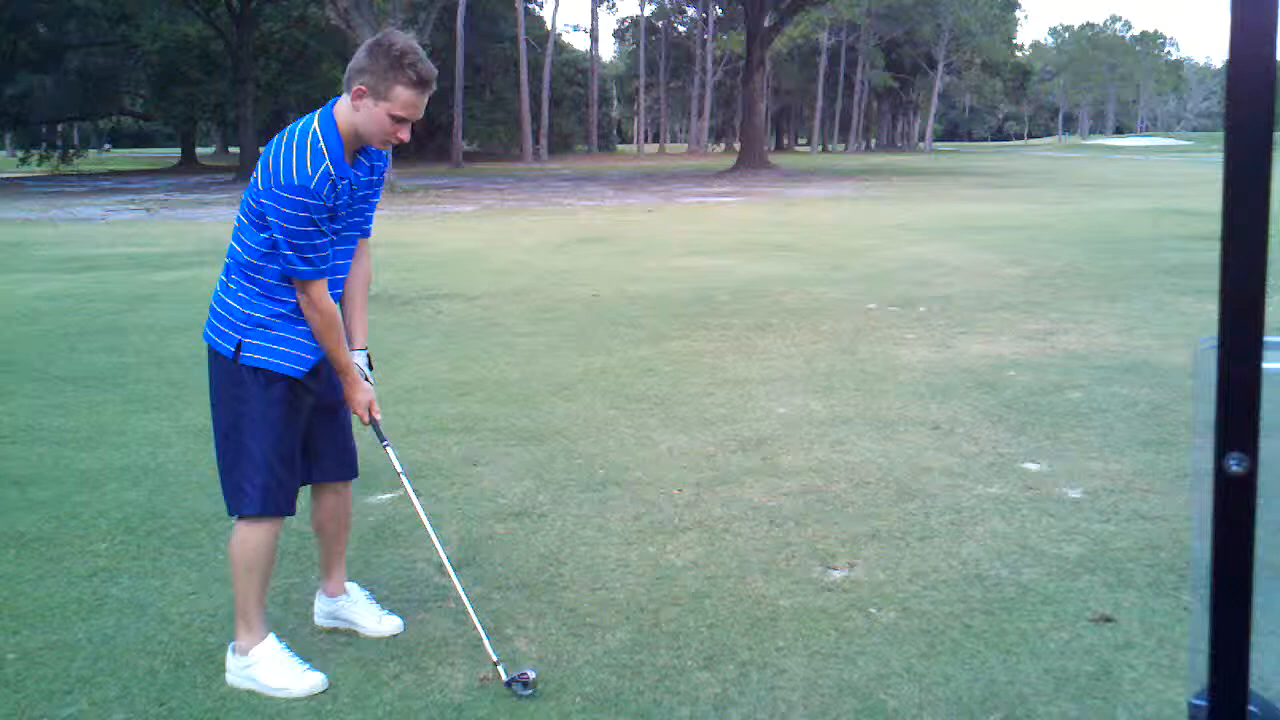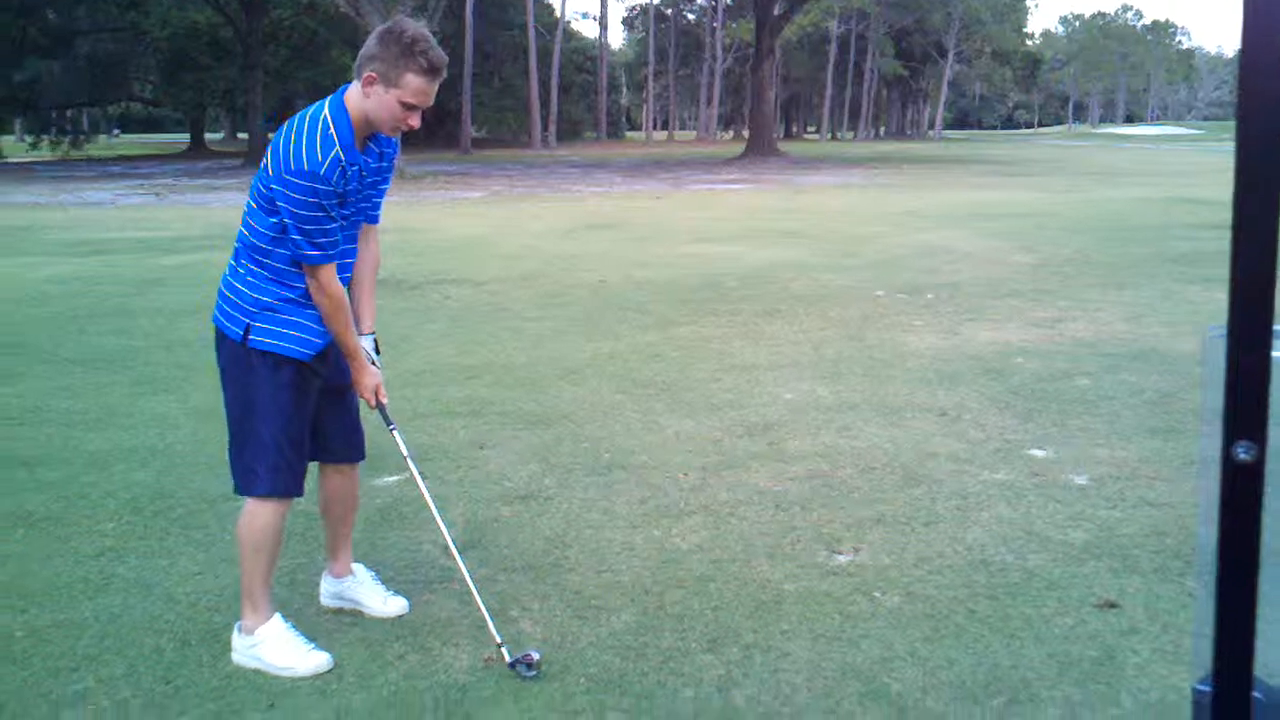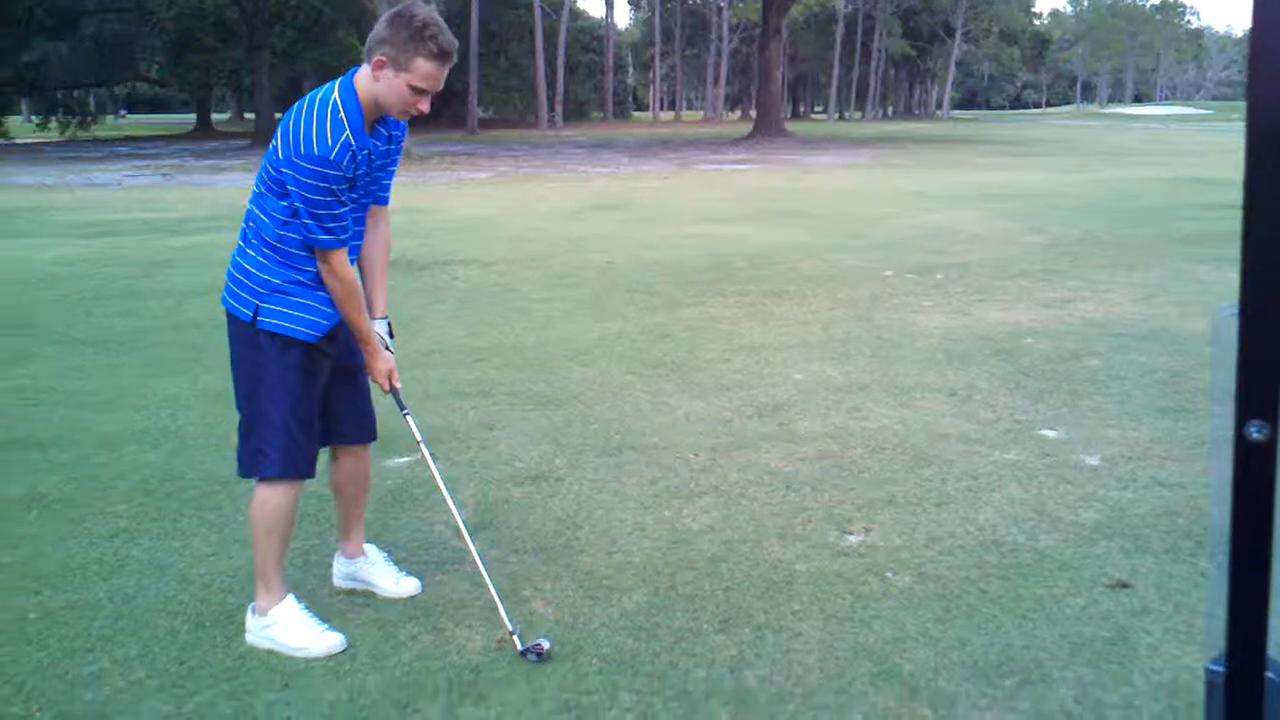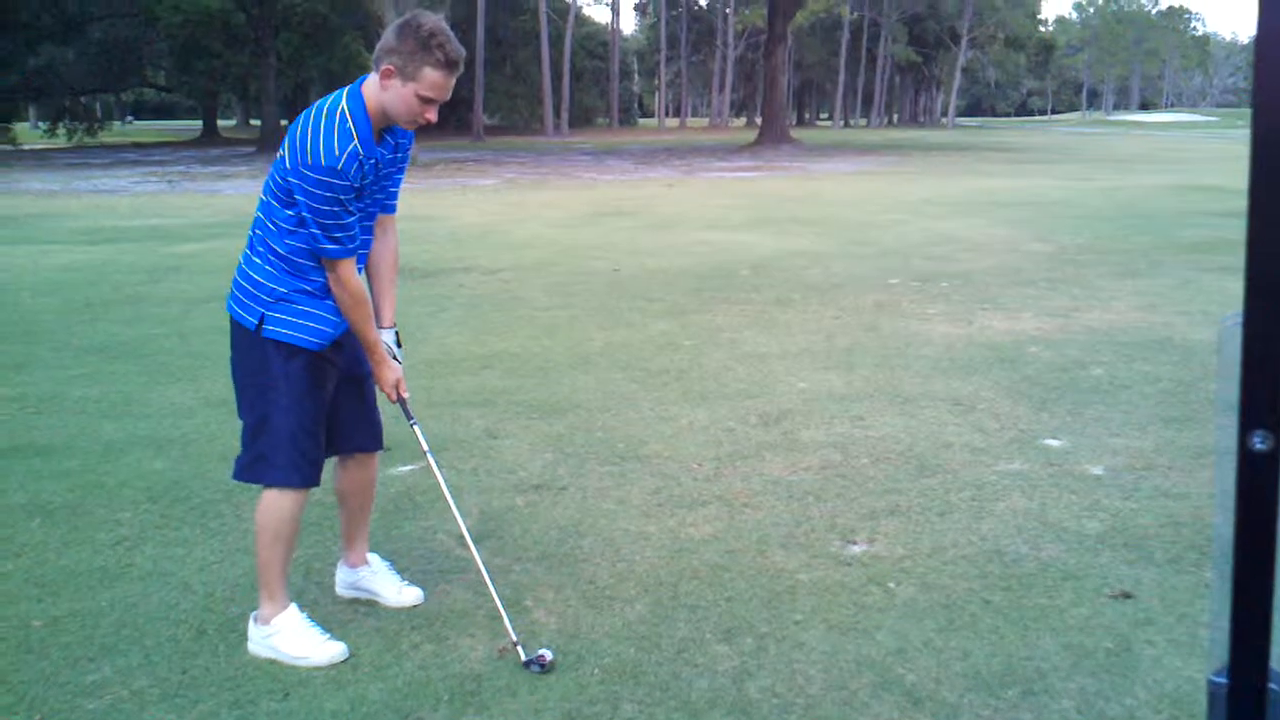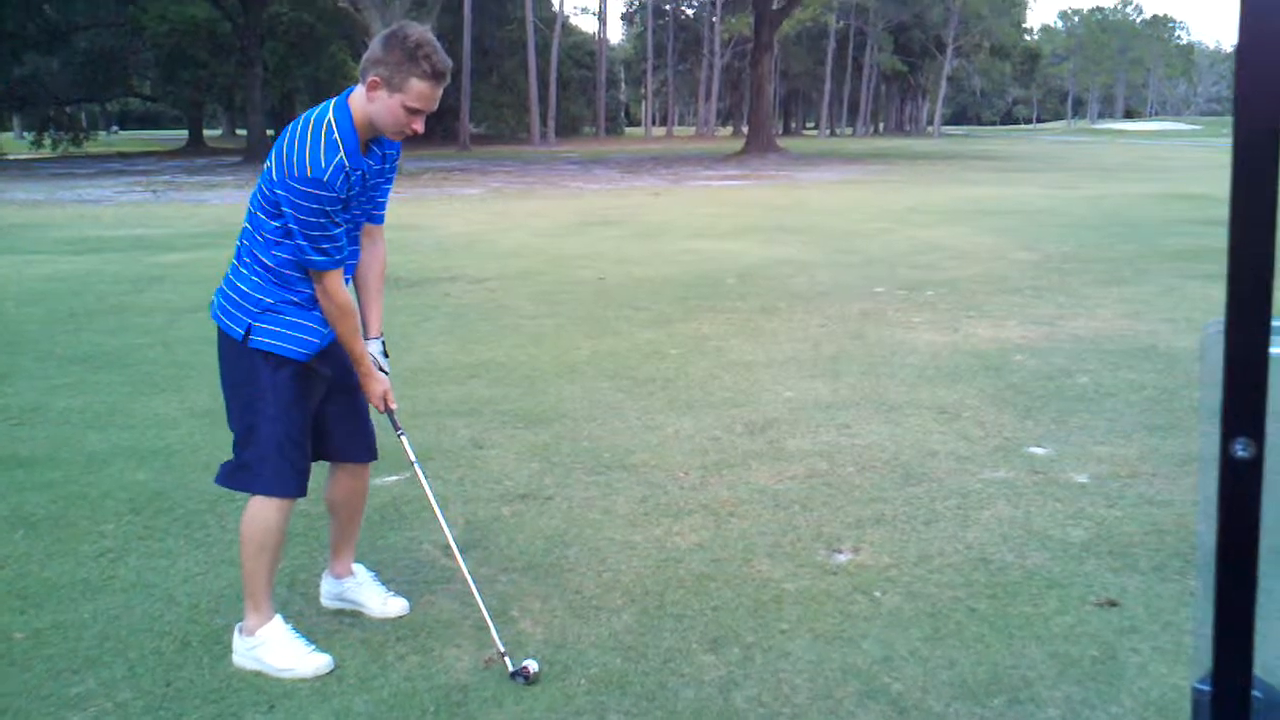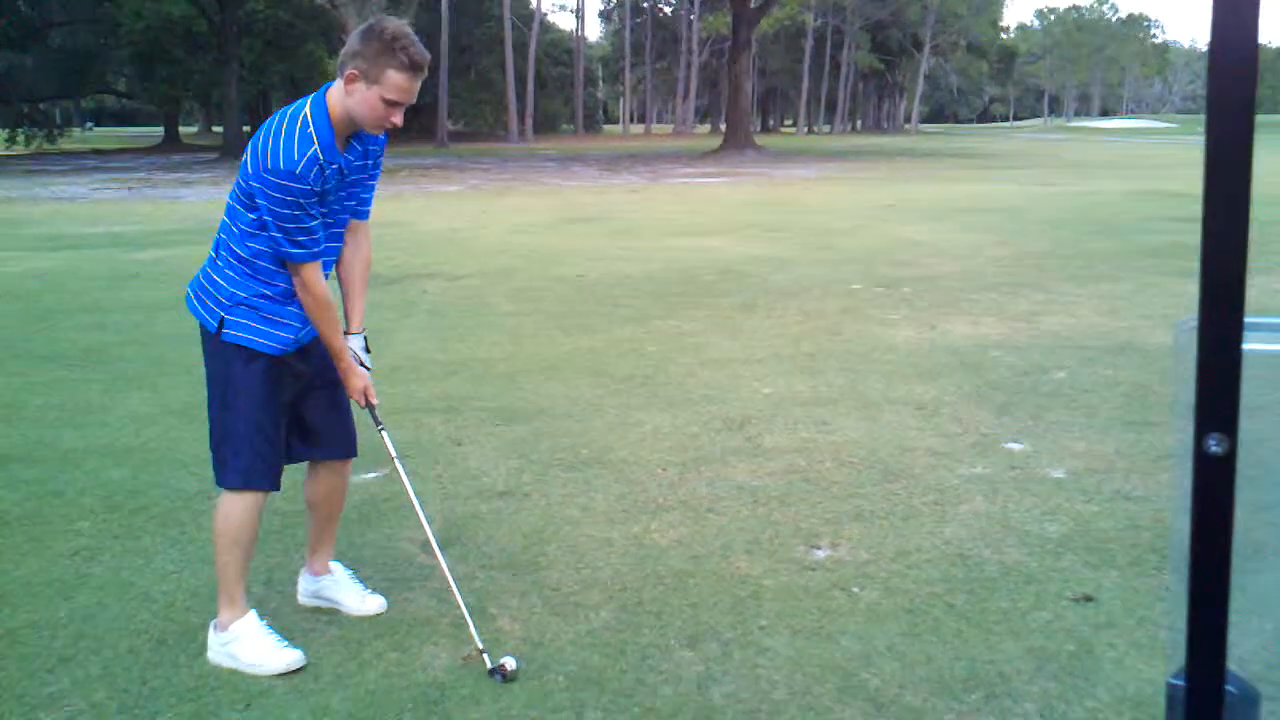
dt=0.2s
person 1, frame 1
left shoulder: (371, 153)
right shoulder: (299, 168)
right elbow: (313, 294)
left wrist: (360, 353)
right wrist: (350, 378)
left hip: (314, 343)
right hip: (259, 346)
left knee: (334, 473)
right knee: (265, 498)
left ankle: (335, 594)
right ankle: (249, 648)
person 1, frame 2
left shoulder: (380, 139)
right shoulder: (309, 155)
right elbow: (322, 278)
left wrist: (368, 338)
right wrist: (357, 362)
left hip: (320, 327)
right hip: (267, 330)
left knee: (342, 454)
right knee: (273, 479)
left ankle: (340, 574)
right ankle: (255, 627)
person 1, frame 3
left shoulder: (388, 122)
right shoulder: (320, 138)
right elbow: (333, 261)
left wrist: (380, 321)
right wrist: (370, 347)
left hip: (330, 307)
right hip: (276, 310)
left knee: (353, 436)
right knee: (284, 460)
left ankle: (353, 556)
right ankle: (269, 607)
person 1, frame 4
left shoulder: (395, 129)
right shoulder: (327, 147)
right elbow: (341, 272)
left wrist: (388, 329)
right wrist: (378, 357)
left hip: (337, 316)
right hip: (281, 318)
left knee: (360, 444)
right knee: (290, 469)
left ankle: (355, 564)
right ankle: (271, 616)
person 1, frame 5
left shoulder: (382, 140)
right shoulder: (315, 159)
right elbow: (329, 283)
left wrist: (375, 340)
right wrist: (367, 369)
left hip: (323, 326)
right hip: (267, 328)
left knee: (353, 452)
right knee: (277, 478)
left ankle: (341, 574)
right ankle: (256, 628)
person 1, frame 6
left shoulder: (365, 138)
right shoulder: (290, 153)
left elbow: (355, 236)
right elbow: (307, 276)
left wrist: (356, 335)
right wrist: (346, 364)
left hip: (303, 322)
right hip: (246, 322)
left knee: (334, 448)
right knee: (251, 472)
left ankle: (319, 572)
right ankle: (230, 623)
